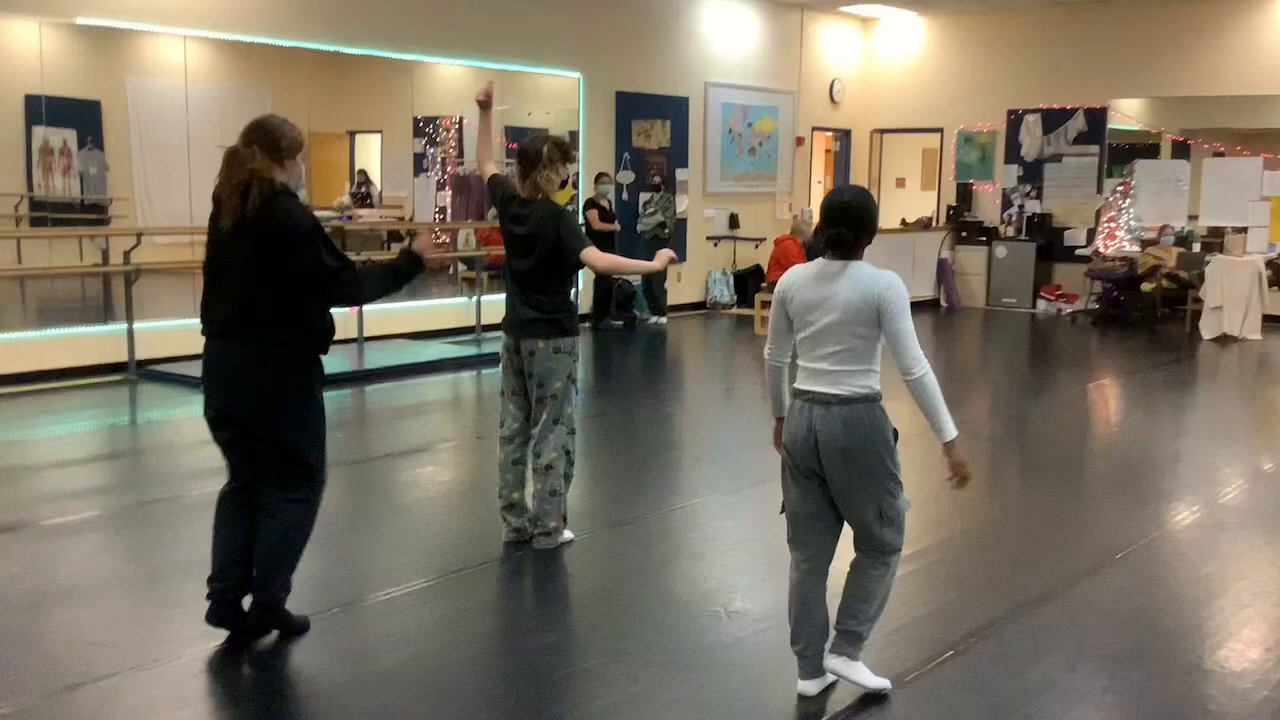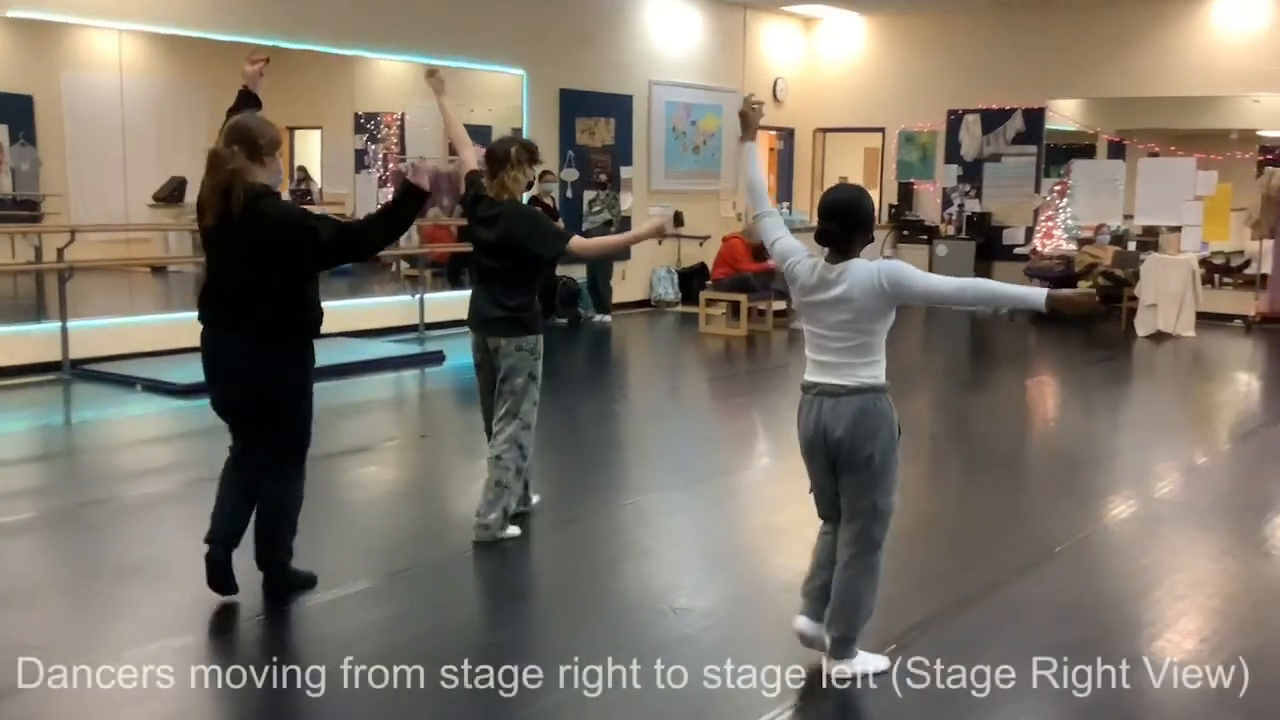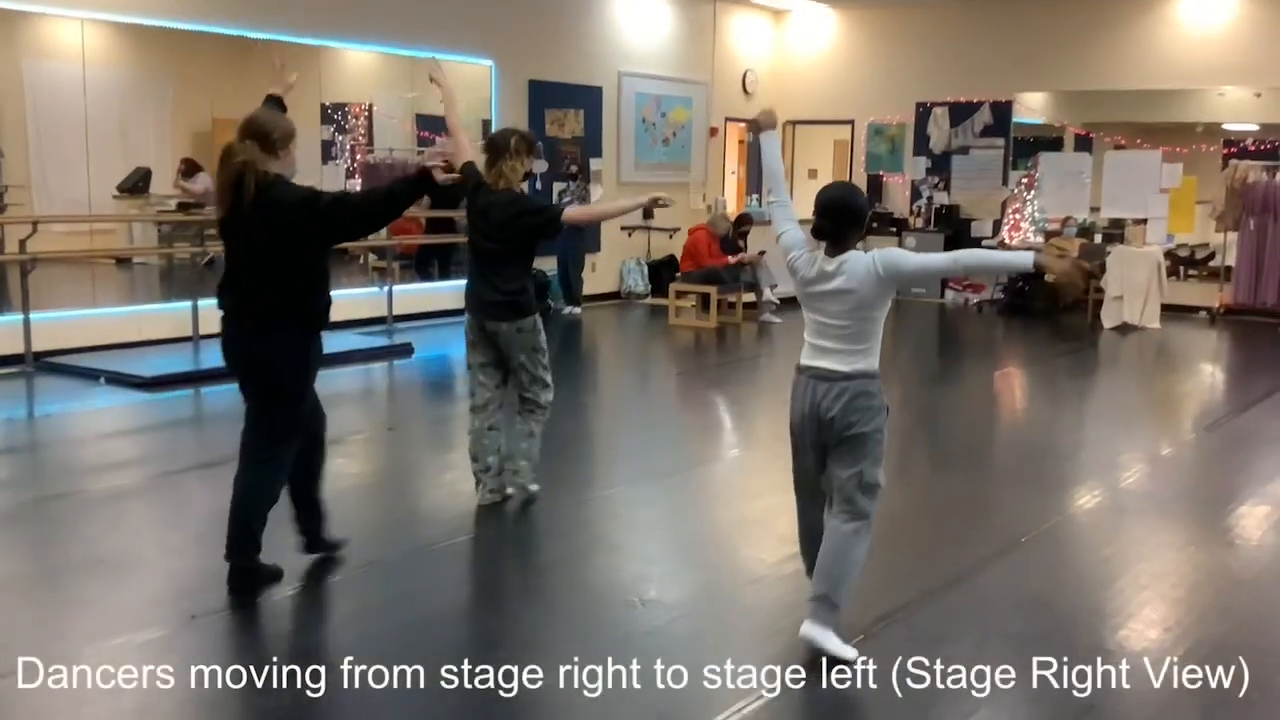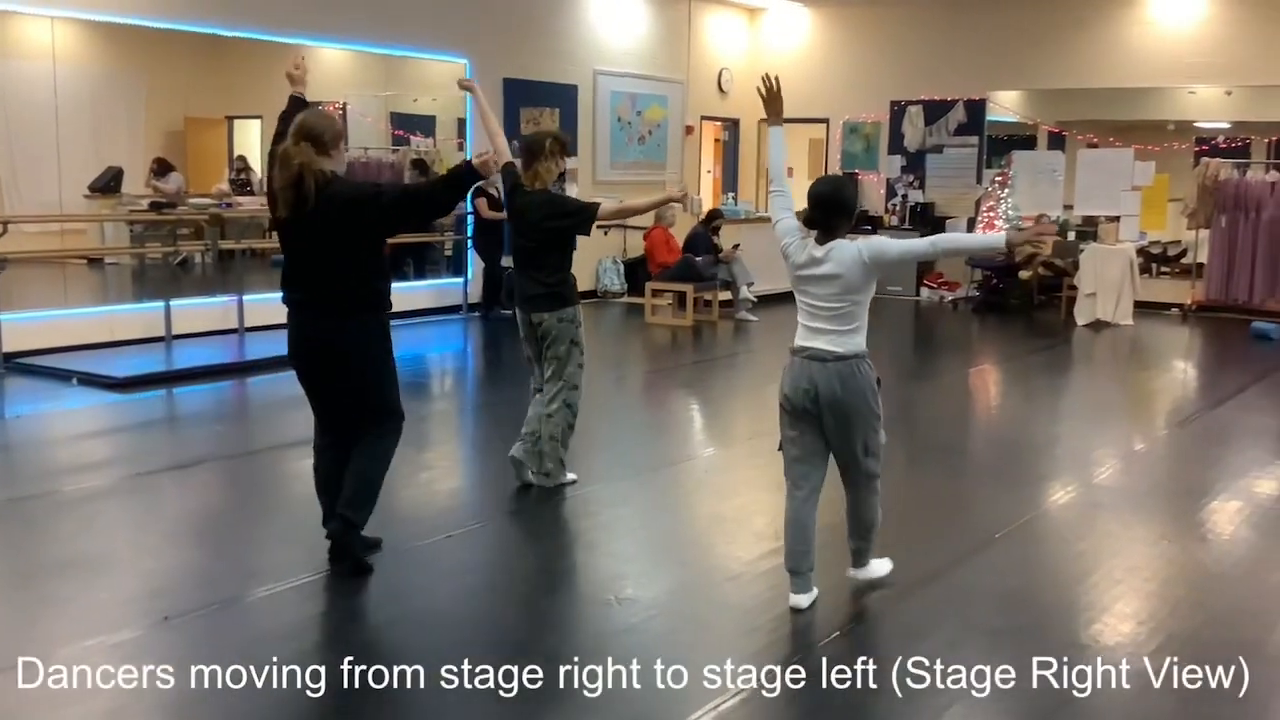
dt=0.7s
person 1, frame 1
left shoulder: (792, 280)
right shoulder: (882, 285)
left elbow: (776, 359)
right elbow: (914, 367)
left wrist: (781, 414)
right wrist: (949, 439)
left hip: (804, 419)
right hip: (857, 421)
left knee: (808, 550)
right knee: (880, 542)
left ankle: (809, 667)
right ankle: (846, 649)
person 1, frame 2
left shoulder: (799, 271)
right shoulder: (882, 278)
left elbow: (763, 211)
right elbow: (962, 291)
left wrist: (749, 137)
right wrist: (1049, 298)
left hip: (813, 409)
right hip: (864, 413)
left knee: (835, 522)
right knee: (862, 536)
left ankle: (812, 614)
right ankle: (844, 653)
person 1, frame 3
left shoulder: (801, 262)
right shoulder: (879, 269)
left elbow: (778, 202)
right elbow: (959, 261)
left wrist: (769, 133)
right wrist: (1037, 261)
left hip: (809, 391)
right hip: (856, 398)
left knee: (814, 502)
right knee: (849, 512)
left ankle: (823, 593)
right ankle: (820, 616)
person 1, frame 4
left shoulder: (794, 247)
right shoulder: (865, 253)
left elbow: (777, 190)
right elbow: (937, 245)
left wrist: (775, 121)
right wrist: (1009, 238)
left hip: (800, 372)
right hip: (847, 374)
left knee: (802, 481)
right knee: (862, 474)
left ankle: (800, 585)
right ankle: (863, 561)
person 2, frame 1
left shoulder: (226, 214)
right shoulder: (293, 221)
right elbow: (346, 284)
right wrist: (410, 259)
left hip: (225, 363)
right hip: (280, 369)
left knee: (246, 481)
right knee: (298, 483)
left ankle: (228, 597)
right ankle: (266, 598)
person 2, frame 2
left shoulder: (215, 204)
right shoulder: (279, 218)
left elbow: (233, 138)
right elbow: (354, 240)
left wrist: (247, 93)
right wrist: (411, 197)
left hip: (222, 351)
right hip: (275, 355)
left knee: (247, 452)
right knee: (280, 463)
left ankle: (220, 549)
right ankle: (276, 572)
person 2, frame 3
left shoulder: (237, 195)
right shoulder: (291, 204)
left elbow: (256, 133)
right elbow: (364, 210)
left wrist: (273, 100)
right wrist: (425, 178)
left hip: (245, 333)
right hip: (279, 340)
left knee: (304, 429)
right knee: (268, 448)
left ankle: (313, 530)
right ankle: (243, 563)
person 2, frame 4
left shoulder: (285, 191)
right shoulder: (355, 198)
left elbow: (283, 143)
right elbow: (419, 202)
left wrist: (297, 96)
right wrist: (470, 172)
left hip: (305, 330)
right hip: (355, 330)
left knee: (333, 429)
right knee: (381, 424)
left ankle: (340, 532)
right ankle: (347, 525)
person 3, frame 1
left shoulder: (509, 205)
right shoulder: (556, 219)
left elbow: (486, 165)
right elbow: (596, 260)
left wrist: (485, 111)
right wrist: (654, 266)
left hip: (516, 333)
right hip: (553, 337)
left knee: (513, 428)
right knee: (553, 432)
left ankle: (515, 522)
right ankle: (548, 527)
person 3, frame 2
left shoulder: (477, 202)
right shoulder: (525, 219)
left elbow: (464, 147)
right elbow: (584, 247)
left wrist: (440, 94)
right wrist: (644, 233)
left hip: (482, 329)
right hip: (518, 333)
left knee: (497, 421)
right knee: (512, 426)
left ankle: (517, 496)
right ankle: (491, 520)
person 3, frame 3
left shoulder: (476, 189)
right shoulder: (525, 207)
left elbow: (458, 137)
right elbow: (586, 216)
left wrist: (444, 87)
right wrist: (640, 203)
left hip: (478, 312)
right hip: (516, 314)
left knee: (485, 398)
right knee: (534, 394)
left ankle: (490, 483)
right ankle: (519, 473)
person 3, frame 4
left shoulder: (514, 191)
right shoulder: (558, 206)
left elbow: (497, 138)
right elbow: (619, 210)
left wrist: (475, 92)
right wrist: (666, 199)
left hip: (525, 306)
right hip: (558, 308)
left knee: (544, 383)
right knee: (561, 387)
left ankle: (525, 452)
right ankle: (550, 470)
